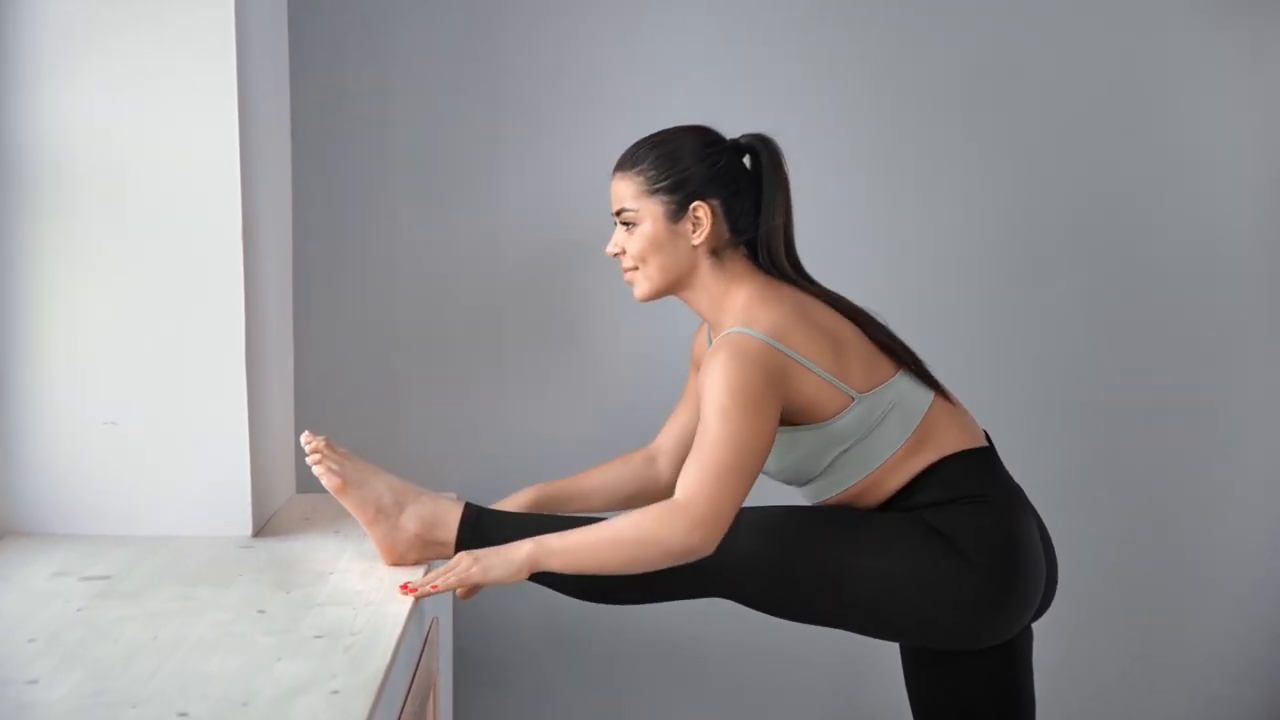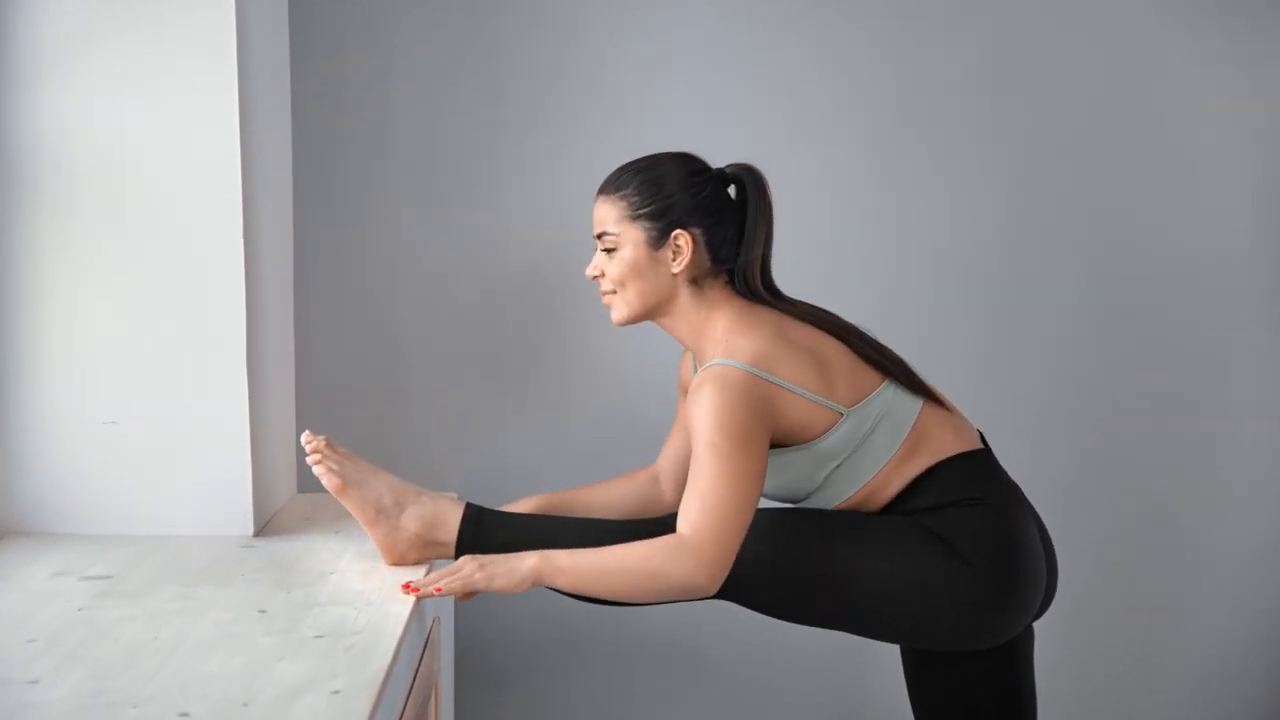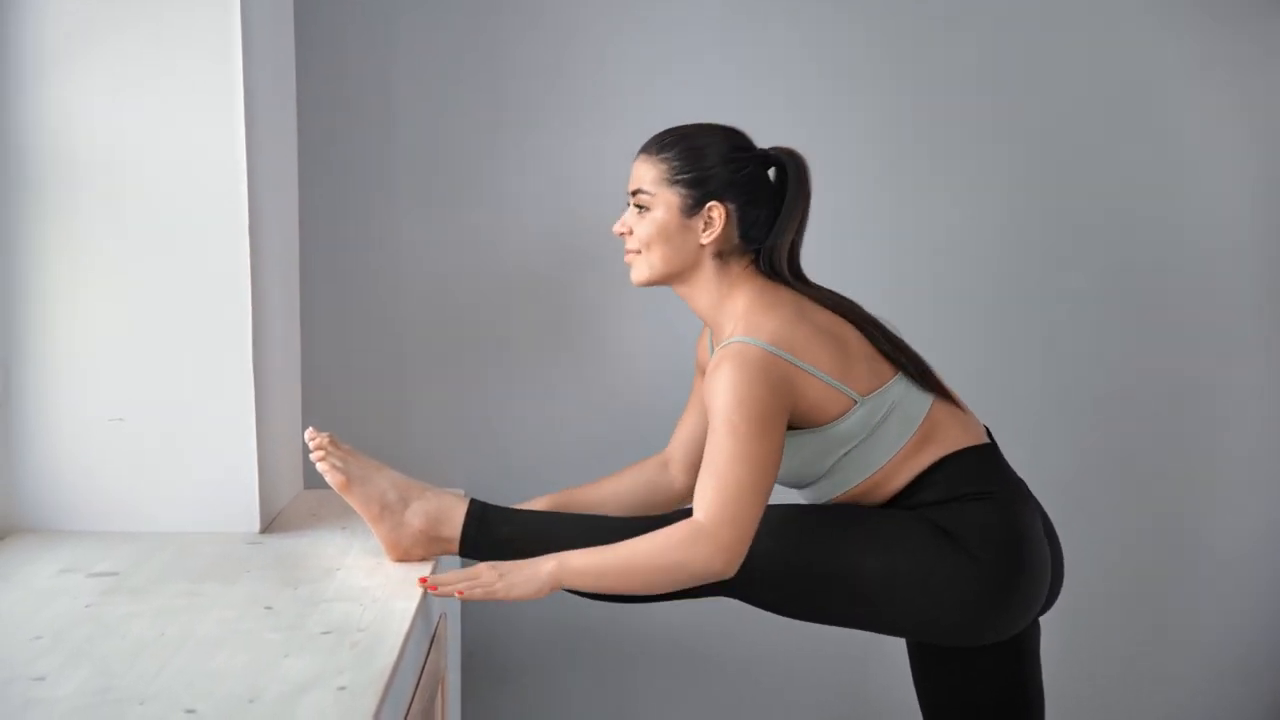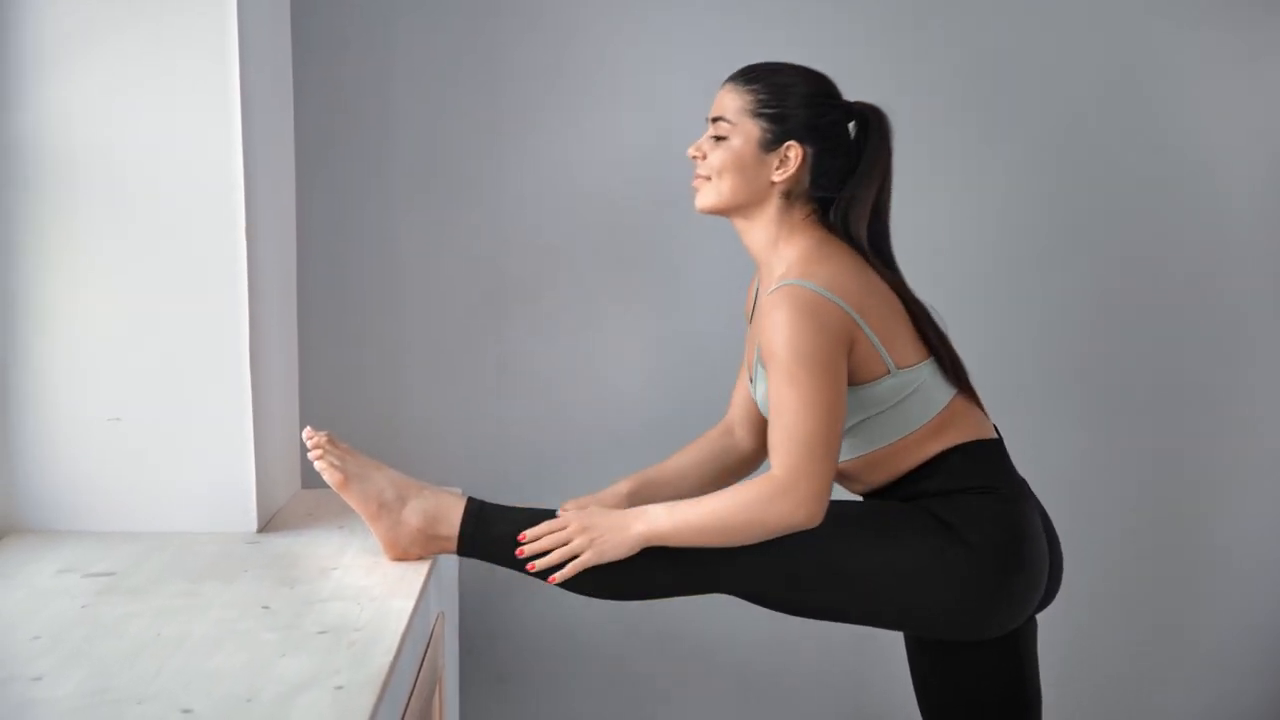
dt=0.3s
person 1, frame 1
left shoulder: (750, 345)
right shoulder: (734, 320)
left elbow: (691, 526)
right elbow: (662, 465)
left wrist: (523, 554)
right wrist: (524, 504)
left hip: (965, 553)
right hip: (975, 555)
person 1, frame 2
left shoulder: (735, 375)
right shoulder: (719, 342)
left elbow: (697, 564)
right elbow: (666, 485)
left wrist: (530, 565)
right wrist: (524, 516)
left hip: (964, 559)
right hip: (979, 555)
left knee: (719, 553)
person 1, frame 3
left shoulder: (752, 352)
right shoulder: (732, 323)
left elbow: (712, 548)
right elbow: (677, 474)
left wrist: (546, 568)
right wrist: (539, 511)
left hip: (970, 552)
right hip: (985, 551)
left knee: (712, 548)
left ankle: (447, 524)
person 1, frame 4
left shoulder: (803, 298)
right shoulder: (785, 273)
left elbow: (794, 497)
right elbow: (742, 438)
left wrist: (637, 524)
right wrist: (626, 494)
left hip: (967, 547)
right hip: (977, 546)
left knee: (724, 548)
left ankle: (445, 522)
